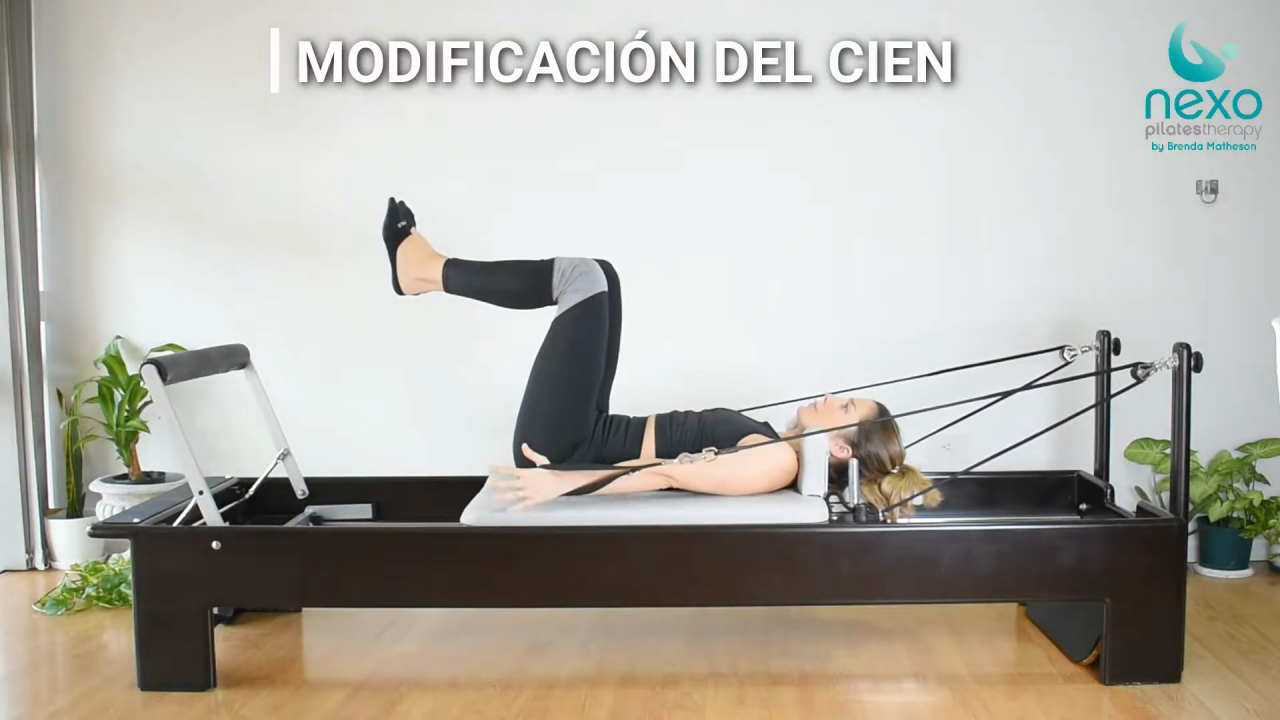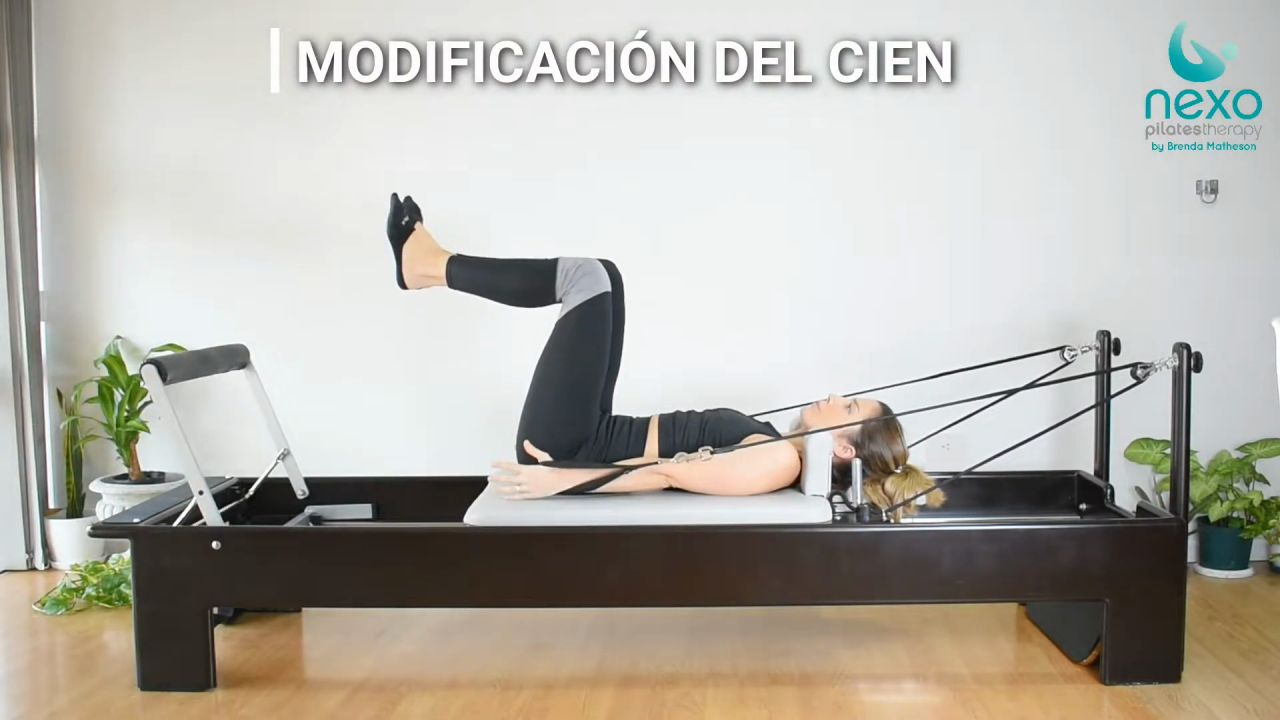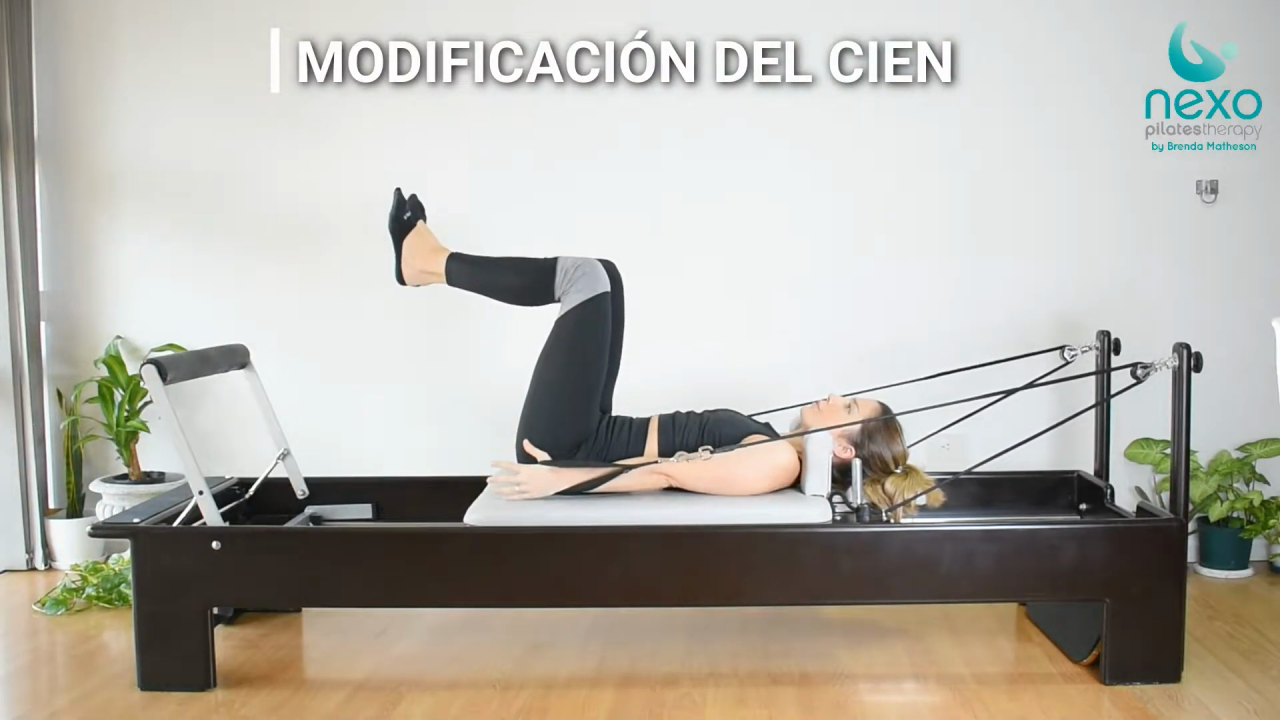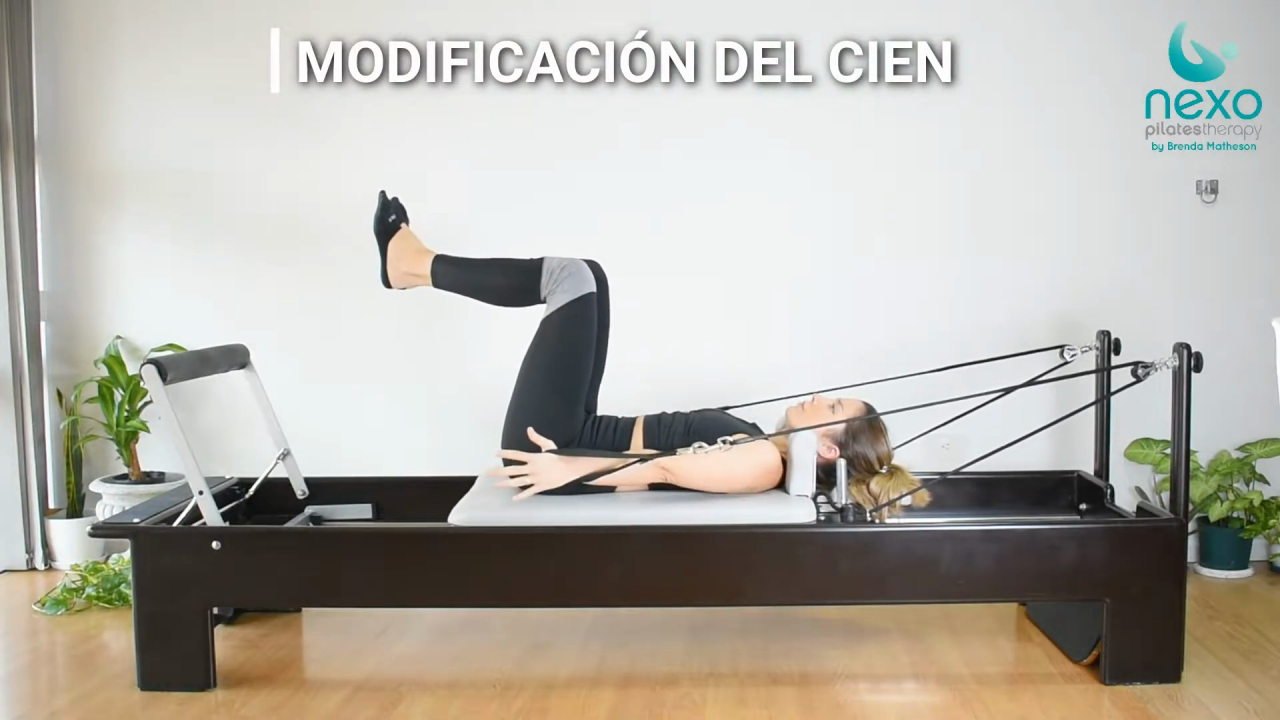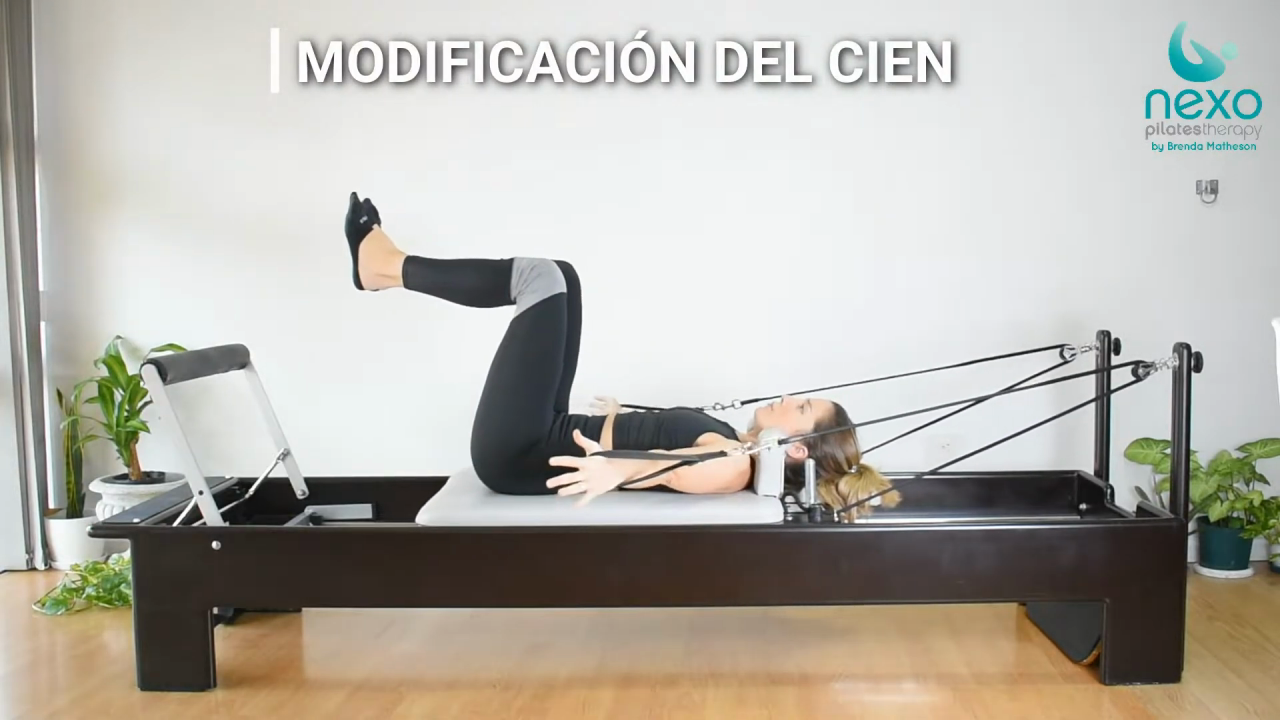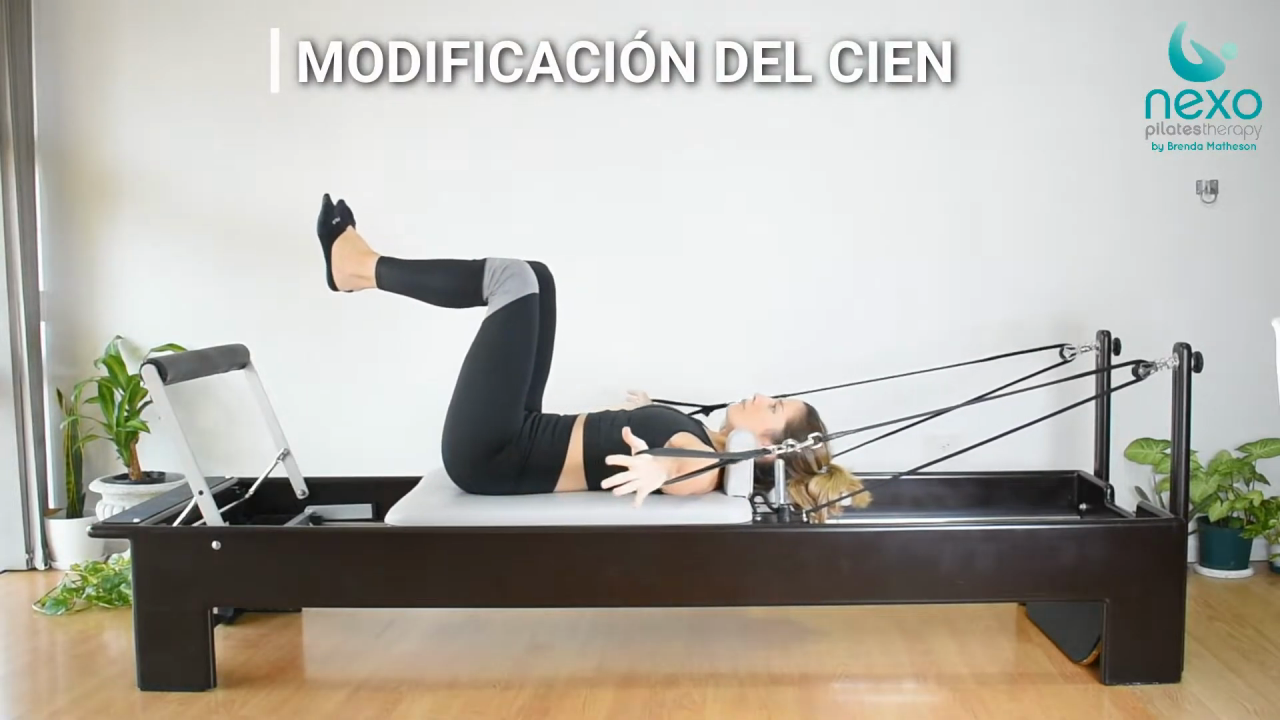
dt=0.5s
person 1, frame 1
left shoulder: (778, 463)
right shoulder: (771, 444)
left elbow: (670, 474)
left wrist: (563, 482)
left hip: (562, 454)
right hip: (583, 446)
left knee: (583, 279)
right knee: (593, 278)
left ankle: (429, 271)
right ankle: (429, 274)
person 1, frame 2
left shoulder: (781, 463)
right shoulder: (773, 446)
left elbow: (668, 474)
left wrist: (563, 480)
left hip: (569, 452)
right hip: (594, 440)
left knee: (585, 279)
right knee: (598, 277)
left ankle: (435, 266)
right ankle: (434, 266)
person 1, frame 3
left shoulder: (779, 465)
right shoulder: (773, 445)
left elbow: (671, 474)
left wrist: (562, 479)
left hip: (566, 453)
right hip: (589, 444)
left knee: (584, 277)
right knee: (598, 276)
left ankle: (432, 264)
right ankle: (431, 266)
person 1, frame 4
left shoulder: (764, 465)
right shoulder: (759, 446)
left elbow: (663, 468)
left wrist: (569, 468)
left hip: (560, 447)
right hip: (574, 442)
left knee: (570, 278)
right knee: (585, 276)
left ankle: (419, 266)
right ankle: (418, 268)
person 1, frame 5
left shoulder: (732, 467)
right shoulder: (730, 443)
left elbow: (668, 469)
left wrist: (619, 469)
right wrist: (621, 413)
left hip: (518, 457)
right hip: (548, 443)
left knee: (541, 279)
right knee: (557, 277)
left ankle: (391, 267)
right ankle: (393, 270)
person 1, frame 6
left shoulder: (703, 466)
right shoulder: (703, 442)
left elbow: (677, 467)
left wrist: (653, 469)
right wrist: (650, 408)
left hip: (489, 455)
right hip: (521, 436)
left knee: (513, 279)
right knee: (531, 277)
left ankle: (365, 267)
right ankle: (367, 271)
